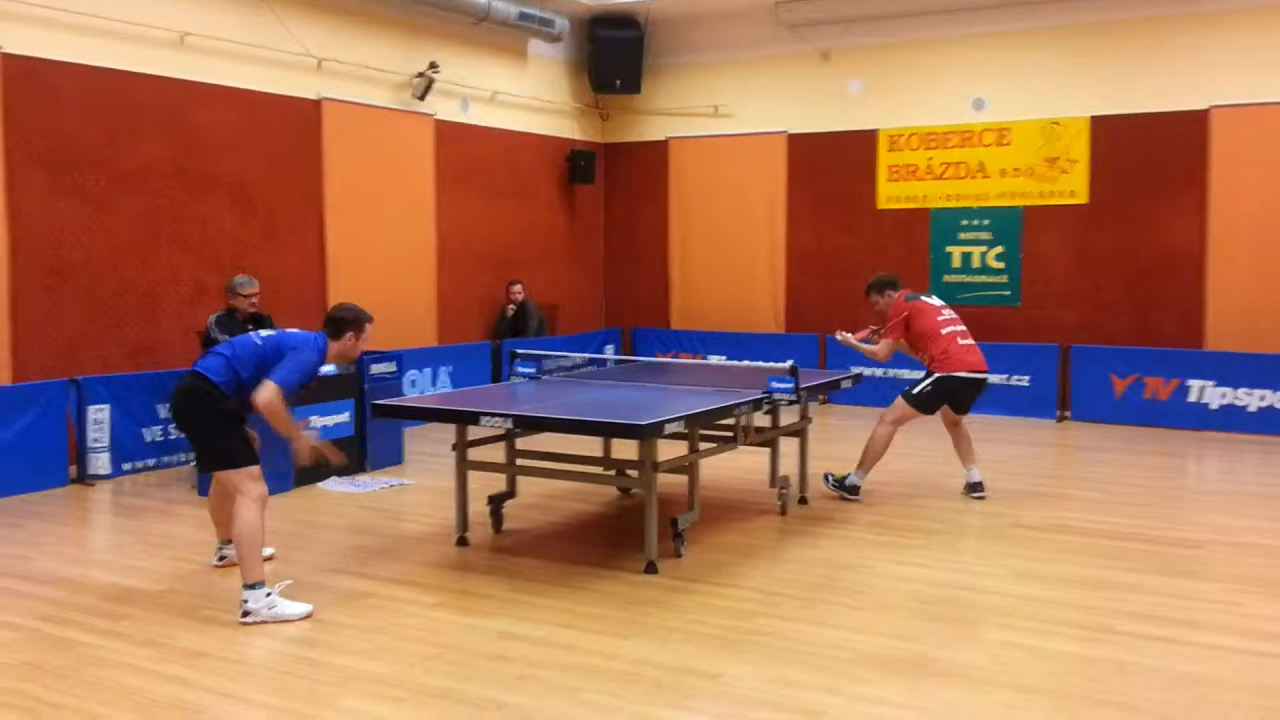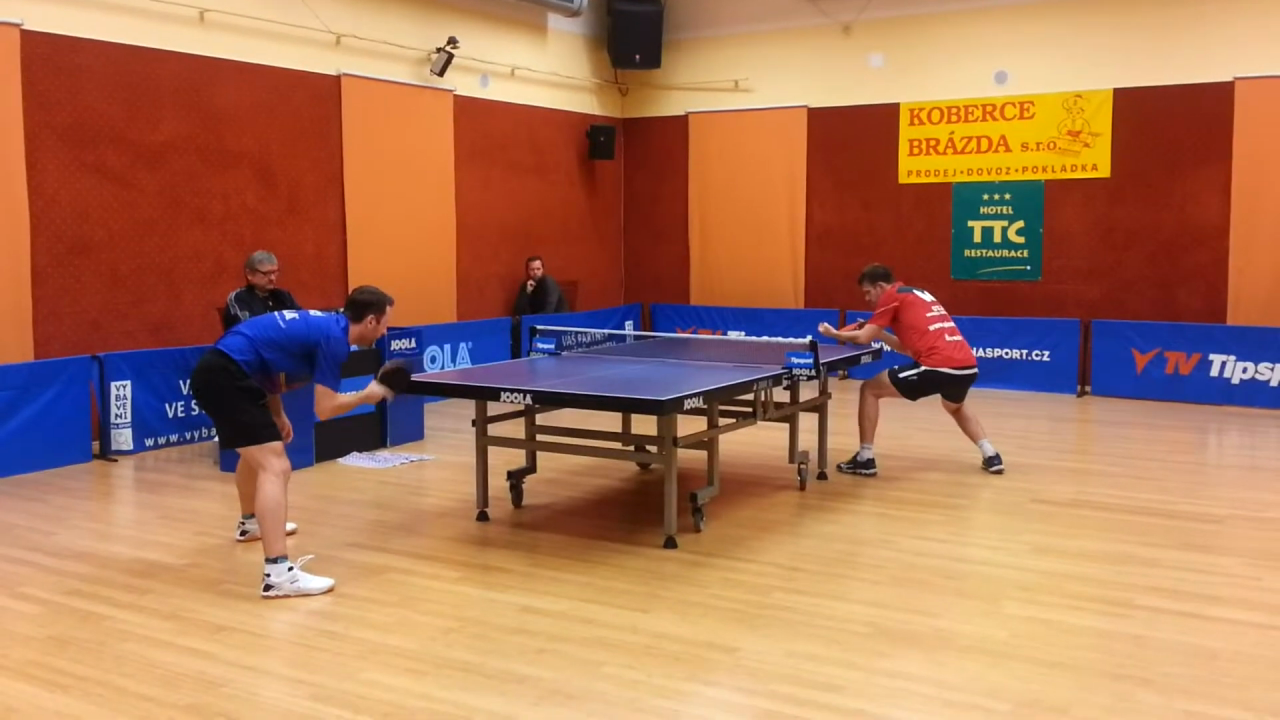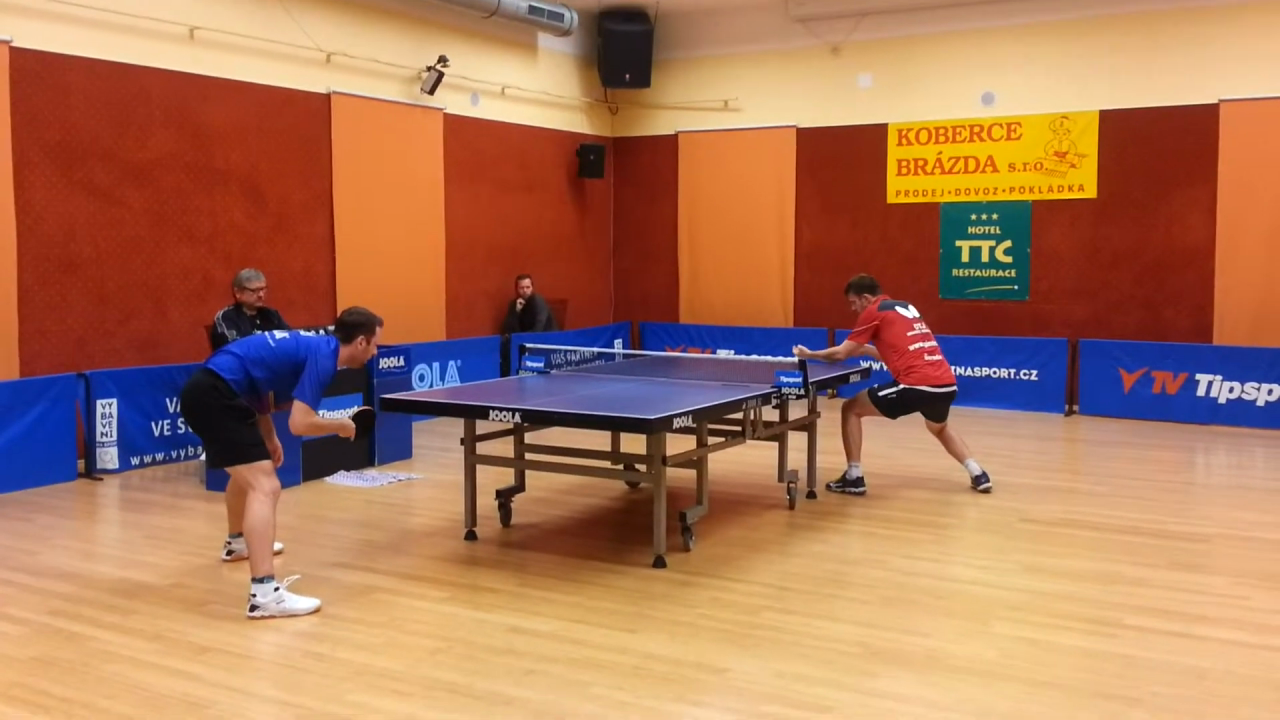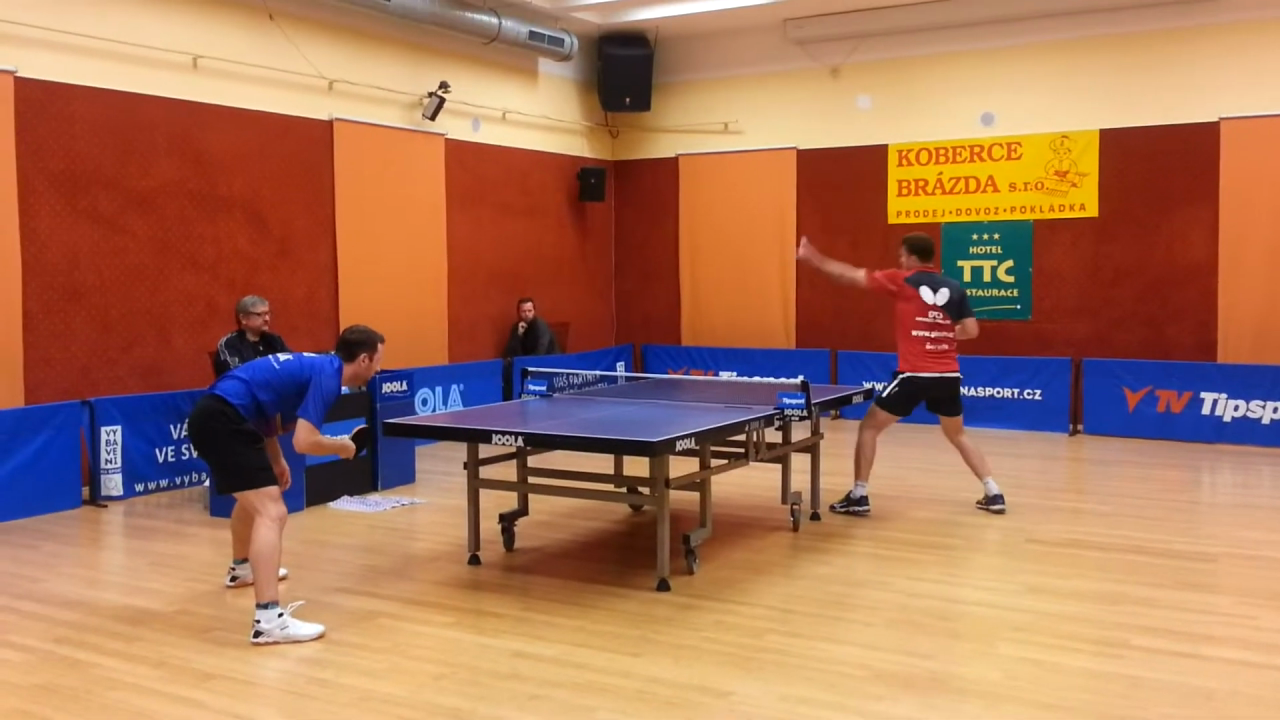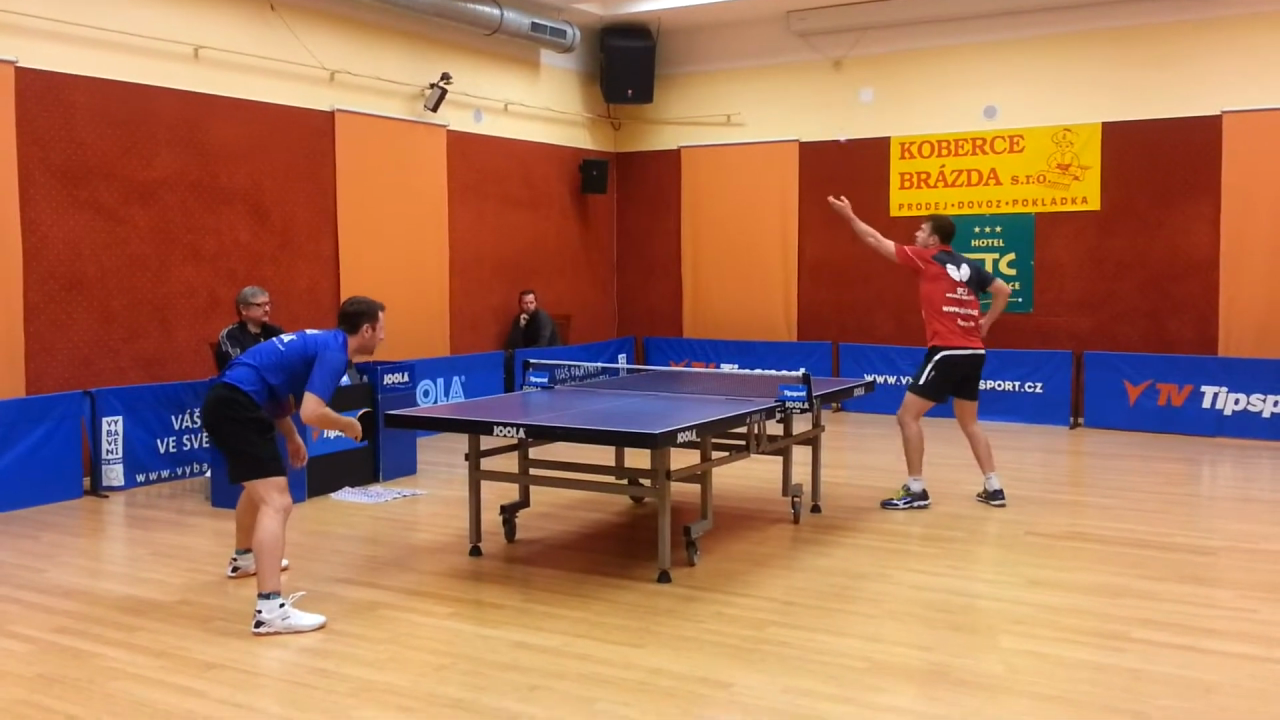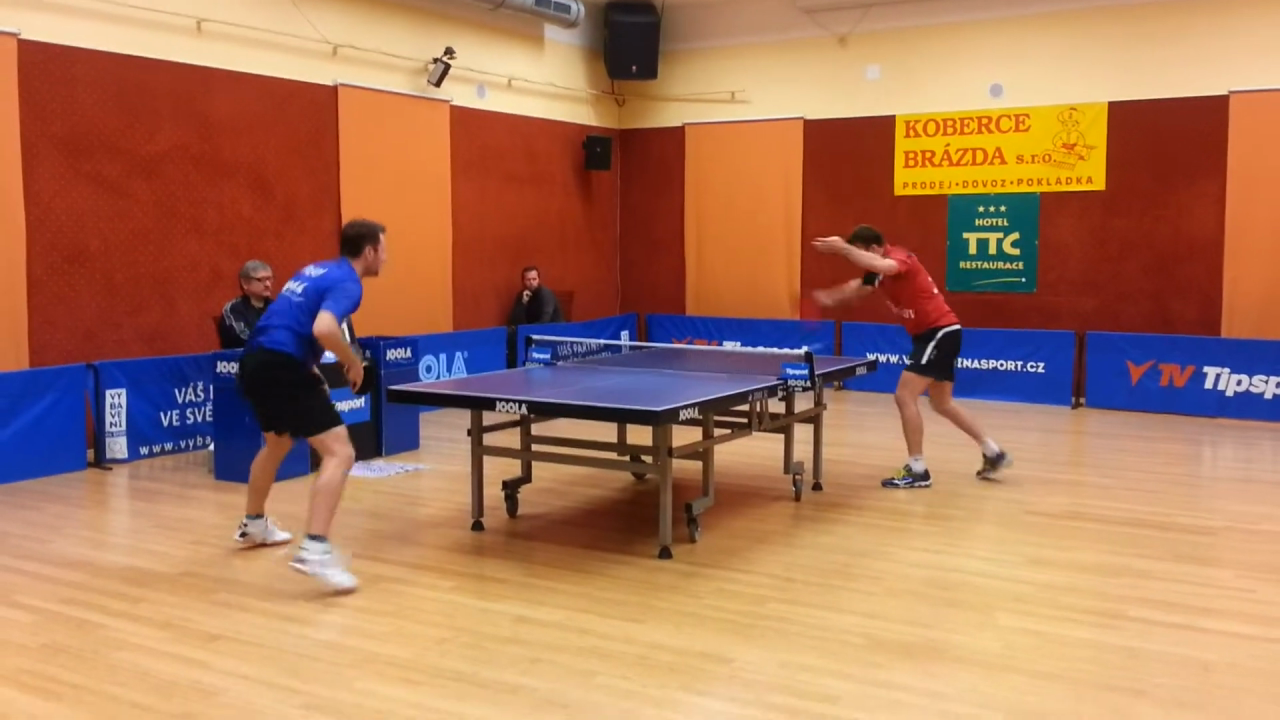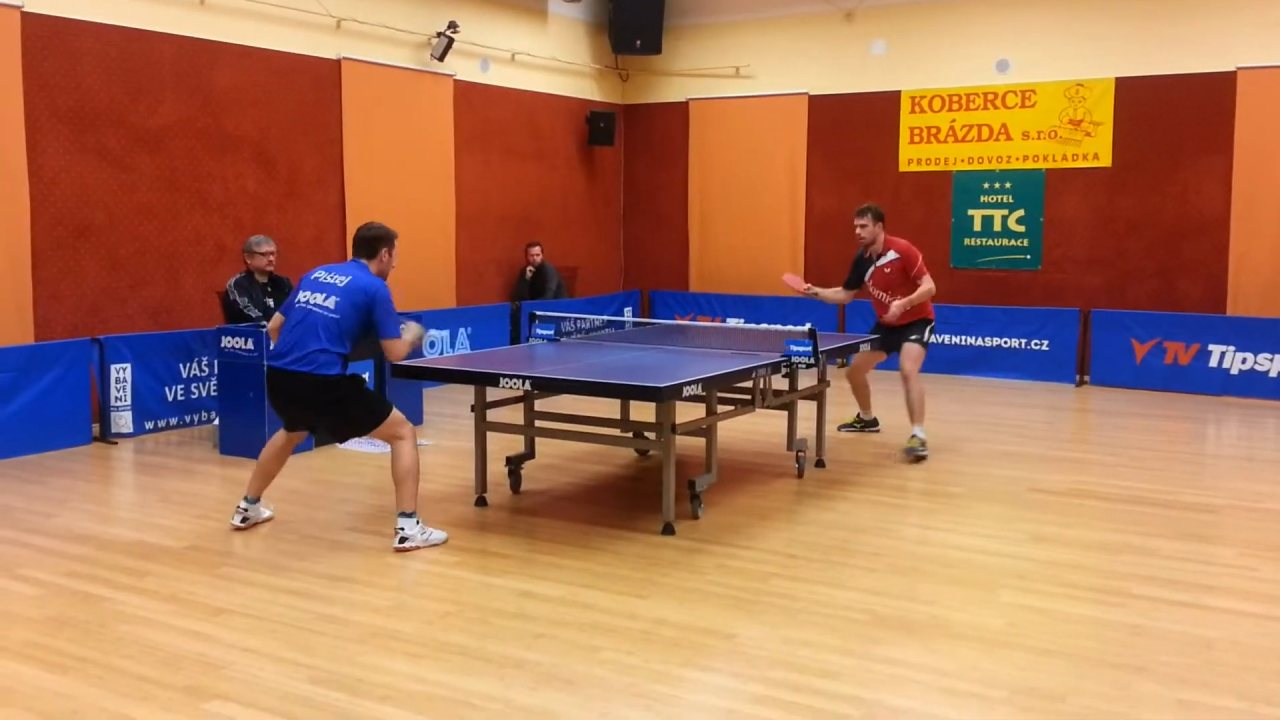
dt=0.5s
person 1, frame 1
left shoulder: (305, 343)
right shoulder: (309, 353)
right elbow: (266, 399)
left wrist: (240, 430)
right wrist: (299, 438)
left hip: (195, 391)
right hip: (207, 398)
left knee: (227, 475)
right knee: (252, 492)
left ankle: (228, 548)
right ankle: (256, 598)
person 1, frame 2
left shoulder: (324, 324)
right shoulder: (335, 337)
right elbow: (326, 408)
left wrist: (277, 415)
right wrist: (368, 395)
left hip: (216, 369)
right hip: (227, 376)
left knee: (255, 451)
right knee: (275, 467)
left ankle: (251, 522)
right ankle: (278, 573)
person 1, frame 3
left shoulder: (313, 344)
right shoulder: (324, 356)
right elbow: (300, 423)
left wrist: (269, 438)
right wrist: (341, 426)
left hip: (205, 389)
right hip: (216, 396)
left knee: (246, 470)
right knee: (264, 487)
left ankle: (238, 542)
right ankle: (264, 593)
person 1, frame 4
left shoulder: (316, 365)
right shoulder: (327, 376)
right elbow: (304, 441)
left wrist: (276, 460)
right wrist: (342, 446)
left hip: (211, 413)
right hip: (224, 420)
left knee: (252, 496)
right knee: (271, 513)
left ankle: (242, 567)
right ankle: (268, 620)
person 1, frame 5
left shoulder: (320, 342)
right shoulder: (334, 352)
right elbow: (312, 413)
left wrist: (291, 437)
right wrist: (348, 425)
left hip: (224, 400)
right hip: (236, 407)
left knee: (259, 484)
right knee: (276, 503)
left ankle: (244, 558)
right ankle: (270, 609)
person 1, frame 6
left shoulder: (313, 272)
right shoulder: (347, 283)
right elbow: (322, 329)
left wrist: (309, 368)
right wrist: (353, 362)
left hip: (254, 359)
right hip: (282, 367)
left knee: (276, 443)
right knee: (339, 454)
left ankle: (253, 524)
right ankle: (313, 550)
person 1, frame 7
left shoulder: (314, 275)
right shoulder: (375, 288)
left elbow: (274, 327)
right elbow: (396, 352)
right wrist: (413, 333)
left hip: (278, 378)
right hip: (324, 383)
left knee: (292, 432)
right knee: (403, 433)
left ankle: (248, 507)
right ankle: (408, 526)
person 2, frame 1
left shoulder: (900, 305)
right shoulder: (927, 302)
left elbow: (882, 354)
left wrist: (852, 342)
right wrist: (889, 337)
left hip: (950, 372)
right hip: (978, 372)
left knee: (889, 419)
right knee: (953, 421)
left ankle: (852, 483)
right ankle: (974, 480)
person 2, frame 2
left shoulder: (892, 296)
right shoulder: (918, 296)
left elbow: (863, 338)
left wrist: (834, 334)
right wrist: (877, 332)
left hip: (938, 367)
right hip: (968, 367)
left knee: (869, 389)
right knee: (956, 408)
left ankle: (865, 458)
right ankle: (991, 455)
person 2, frame 3
left shoulder: (874, 312)
right shoulder: (906, 309)
left elbow: (841, 353)
left wrist: (810, 354)
right wrist: (865, 348)
left hip: (916, 386)
right hip: (947, 386)
left knee: (851, 409)
right knee: (940, 428)
left ankle: (854, 477)
right ankle: (977, 473)
person 2, frame 4
left shoulder: (902, 280)
right shoulder: (955, 288)
left elbow: (853, 276)
right elbow: (971, 331)
left wrist: (815, 259)
left hip: (914, 375)
right hip: (948, 375)
left knee: (869, 427)
right knee: (958, 435)
left ankle: (858, 496)
right ankle: (993, 494)
person 2, frame 5
left shoulder: (926, 259)
right shoulder: (970, 266)
left elbow: (877, 241)
right elbow: (1003, 291)
left wrist: (849, 215)
right wrist: (986, 321)
left hip: (946, 353)
right hip: (974, 354)
left knee: (908, 416)
right knee: (969, 422)
left ankle: (916, 490)
right ankle: (993, 488)
person 2, frame 6
left shoulder: (897, 257)
right shoulder: (877, 272)
left elbow: (887, 268)
right elbow: (859, 286)
left wrist: (844, 249)
right wrist: (834, 296)
left hip: (940, 332)
right hip: (931, 334)
left knee: (904, 396)
right knee: (942, 403)
left ankle: (917, 470)
right ankle: (993, 452)
person 2, frame 7
left shoulder: (903, 250)
right shoulder: (862, 260)
left elbow: (929, 288)
right elbow: (845, 295)
left wrist: (902, 303)
right wrist: (817, 292)
left hip: (917, 321)
right hip: (887, 325)
left knee: (908, 370)
right knee: (854, 370)
left ankle: (918, 436)
right ankle: (867, 418)
